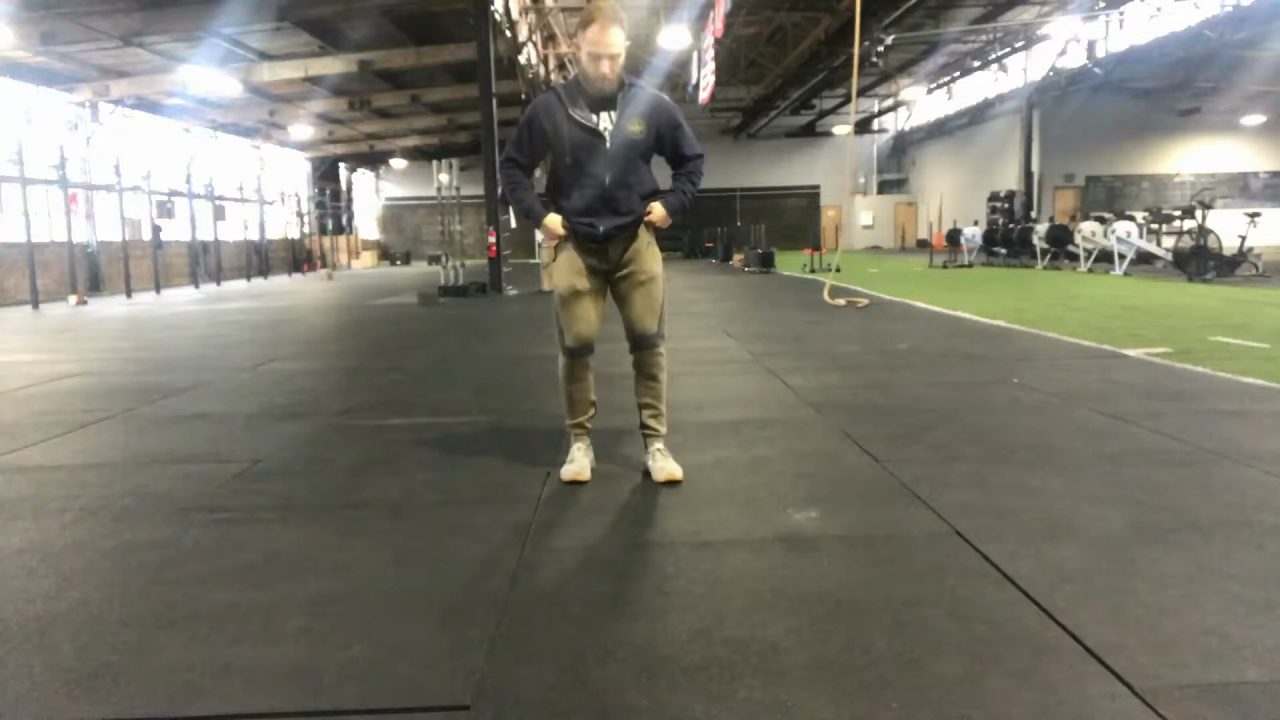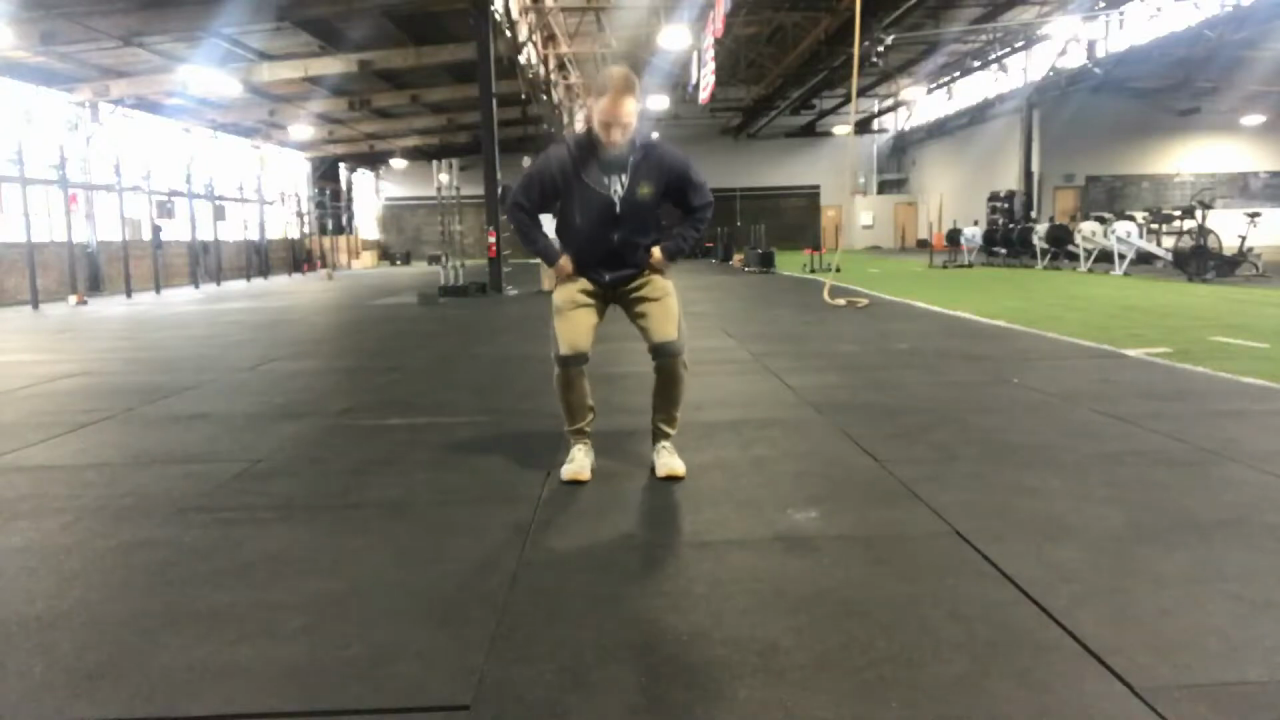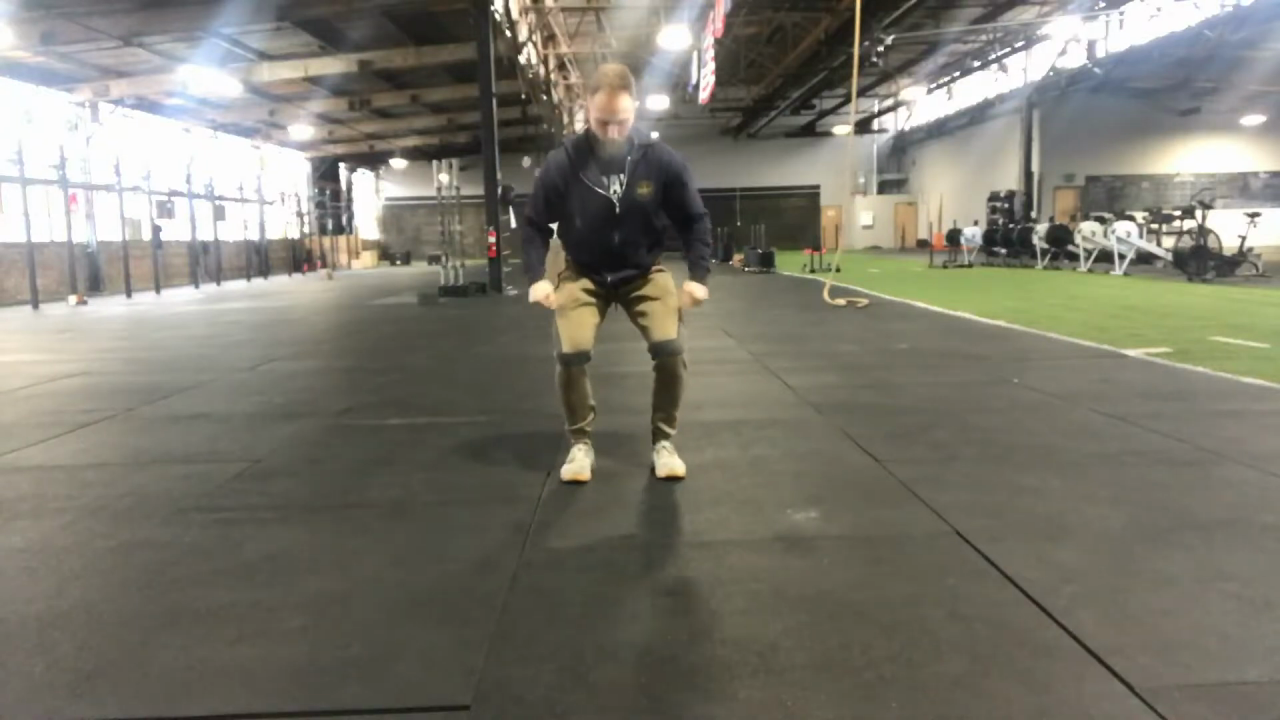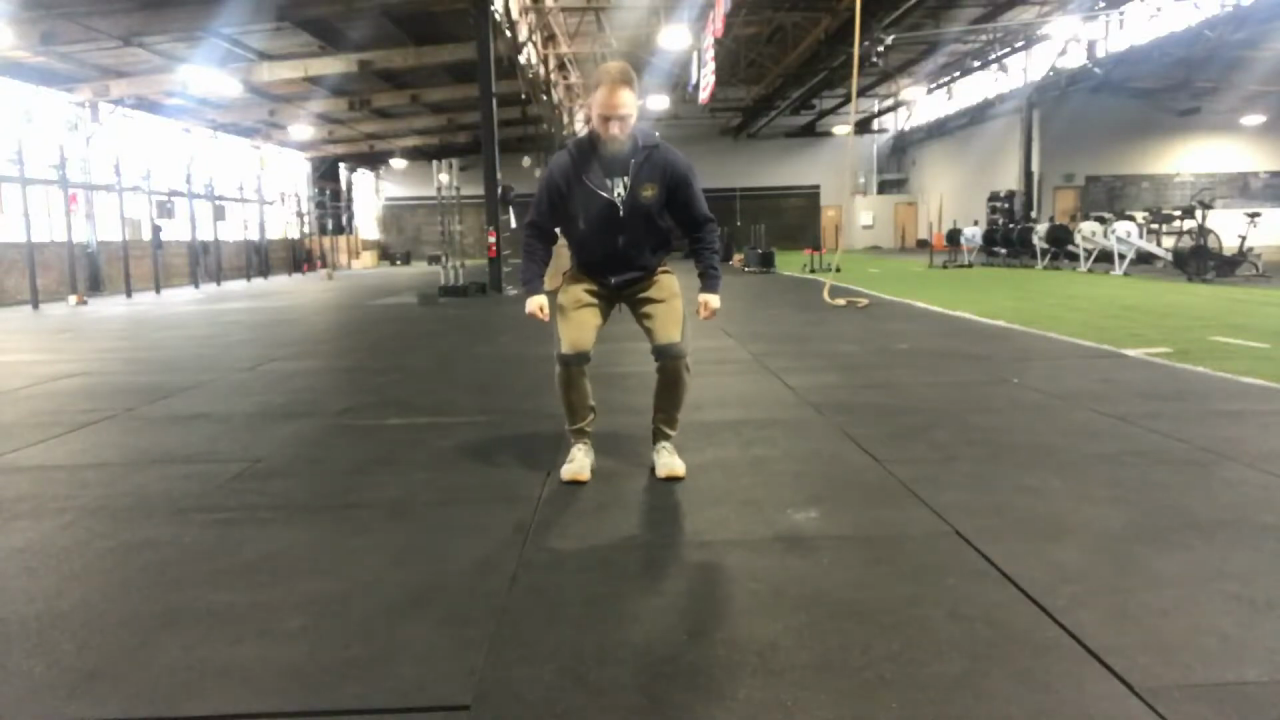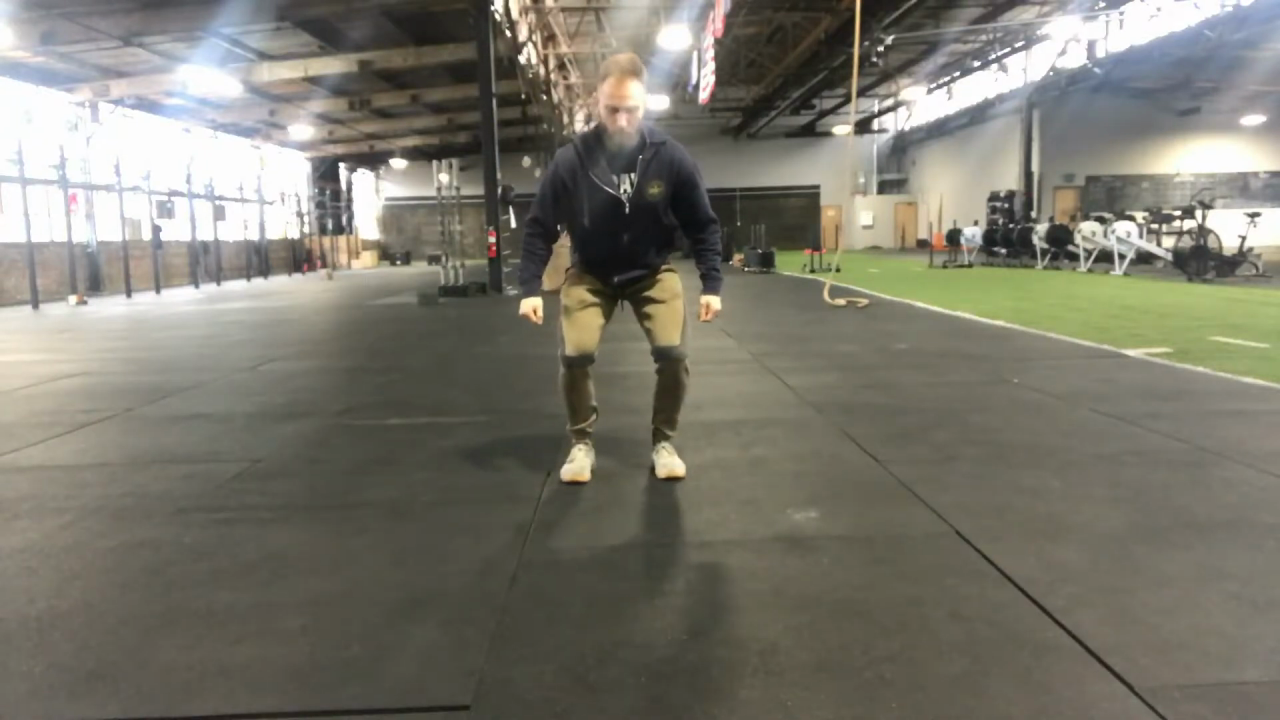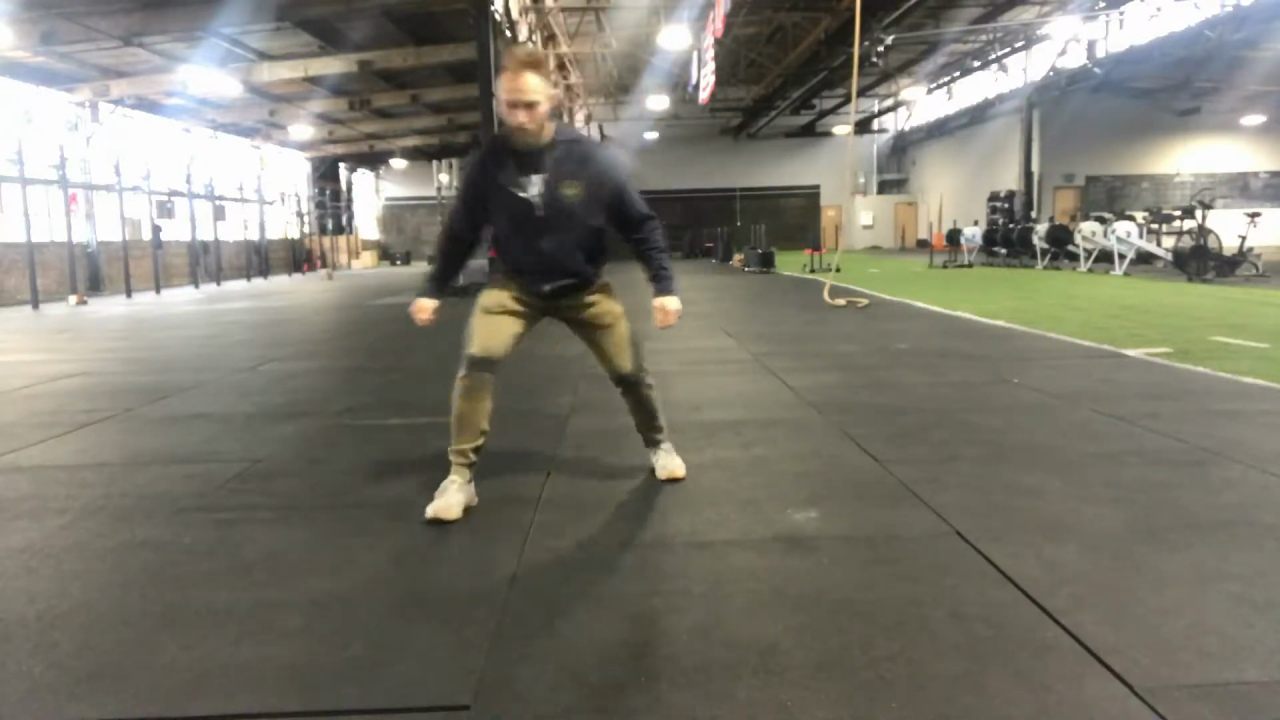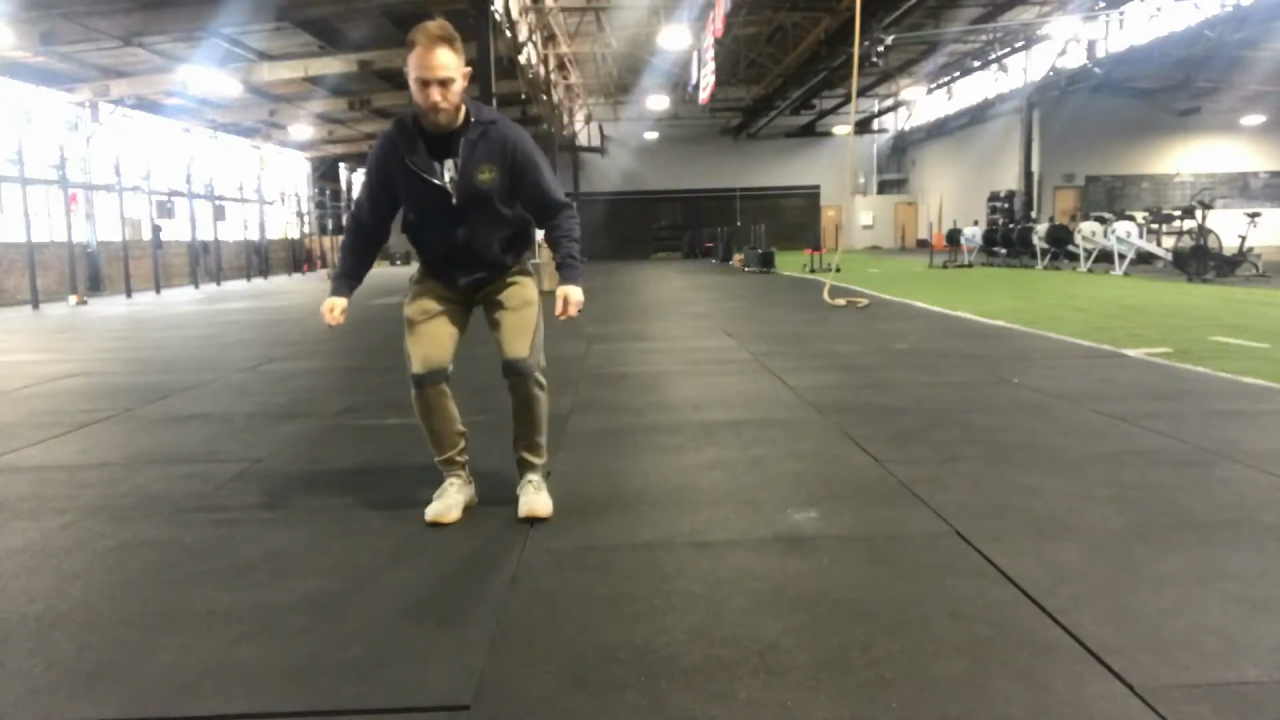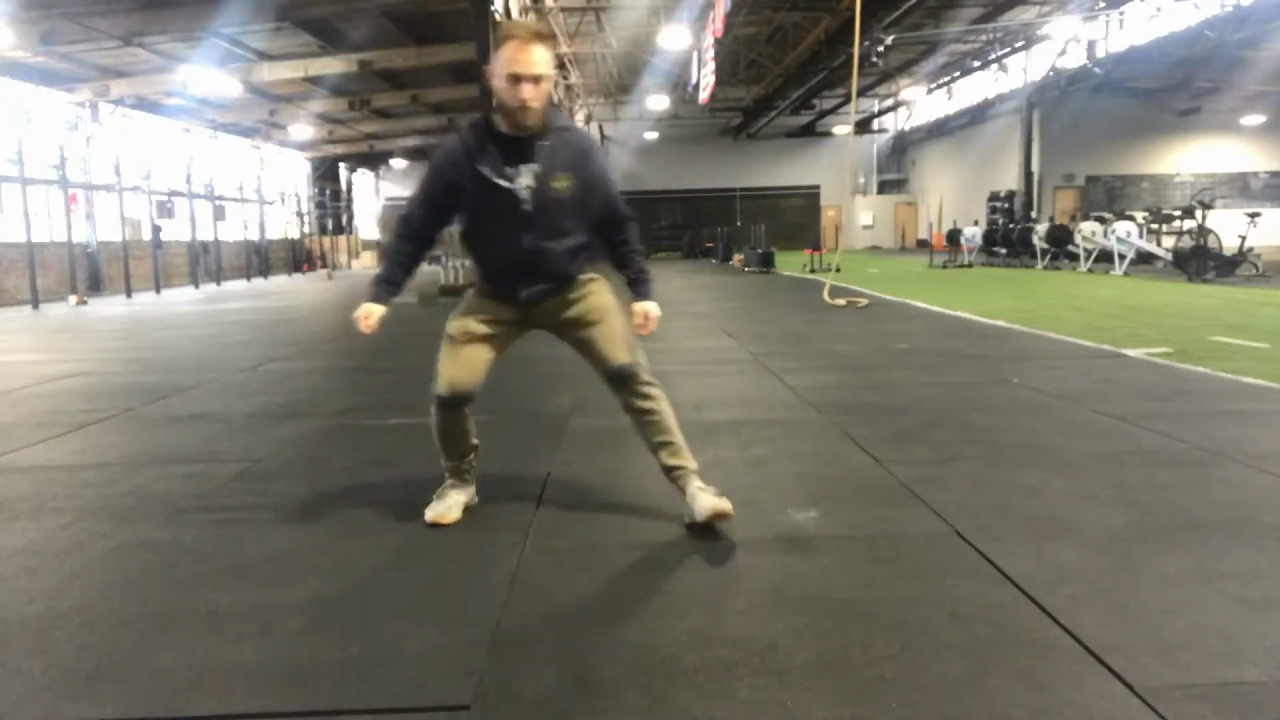
dt=0.7s
person 1, frame 1
left shoulder: (651, 104)
right shoulder: (550, 107)
left elbow: (692, 160)
right elbow: (512, 165)
left wrist: (672, 204)
right wrist: (538, 214)
left hip: (635, 241)
right hip: (575, 245)
left knee: (648, 342)
right knee: (576, 346)
left ankle: (655, 444)
right ankle: (580, 443)
person 1, frame 2
left shoulder: (661, 159)
right shoulder: (561, 160)
left elbow: (702, 205)
right elbow: (519, 207)
left wrist: (671, 249)
right wrist: (552, 255)
left hip: (643, 273)
right hip: (582, 275)
left knee: (670, 349)
right knee: (569, 354)
left ankle: (663, 442)
right ankle: (580, 444)
person 1, frame 3
left shoulder: (661, 160)
right shoulder: (562, 163)
left elbow: (694, 220)
right elbow: (534, 224)
left wrist: (697, 275)
right wrist: (537, 277)
left hip: (644, 272)
right hip: (583, 274)
left knee: (671, 350)
right knee: (571, 353)
left ankle: (663, 441)
right ankle: (581, 444)
person 1, frame 4
left shoulder: (665, 160)
right shoulder: (566, 165)
left elbow: (701, 225)
right elbow: (538, 229)
left wrist: (710, 283)
right wrist: (534, 286)
left hip: (650, 274)
right hip: (588, 276)
left knee: (673, 352)
right knee: (571, 354)
left ankle: (664, 442)
right ankle: (581, 444)
person 1, frame 5
left shoulder: (671, 158)
right shoulder: (571, 160)
left elbow: (703, 225)
right elbow: (540, 227)
left wrist: (711, 284)
right wrist: (530, 287)
left hip: (653, 273)
right hip: (590, 274)
left knee: (673, 354)
right knee: (575, 355)
left ankle: (663, 442)
right ankle: (582, 444)
person 1, frame 6
left shoulder: (589, 159)
right shoulder: (487, 164)
left elbow: (640, 223)
right elbow: (460, 232)
left wrist: (664, 286)
right wrist: (433, 289)
left hip: (583, 286)
right hip: (515, 285)
left knee: (630, 373)
right knee: (478, 361)
left ankle: (658, 444)
right ankle: (460, 476)
person 1, frame 7
left shoulder: (505, 138)
right shoulder: (393, 148)
left elbow: (556, 209)
right elbow: (368, 223)
left wrist: (570, 275)
right wrist: (342, 286)
left hip: (507, 272)
right hip: (437, 278)
left knee: (523, 366)
right knee: (426, 372)
left ankle: (532, 474)
right ankle: (456, 478)
person 1, frame 8
left shoulder: (577, 148)
right shoulder: (463, 152)
left elbow: (618, 224)
right elbow: (417, 227)
left wrist: (641, 290)
right wrist: (381, 293)
left hip: (573, 287)
right hip: (496, 295)
left knee: (631, 374)
right knee: (451, 390)
left ankle: (688, 482)
right ankle: (459, 482)
